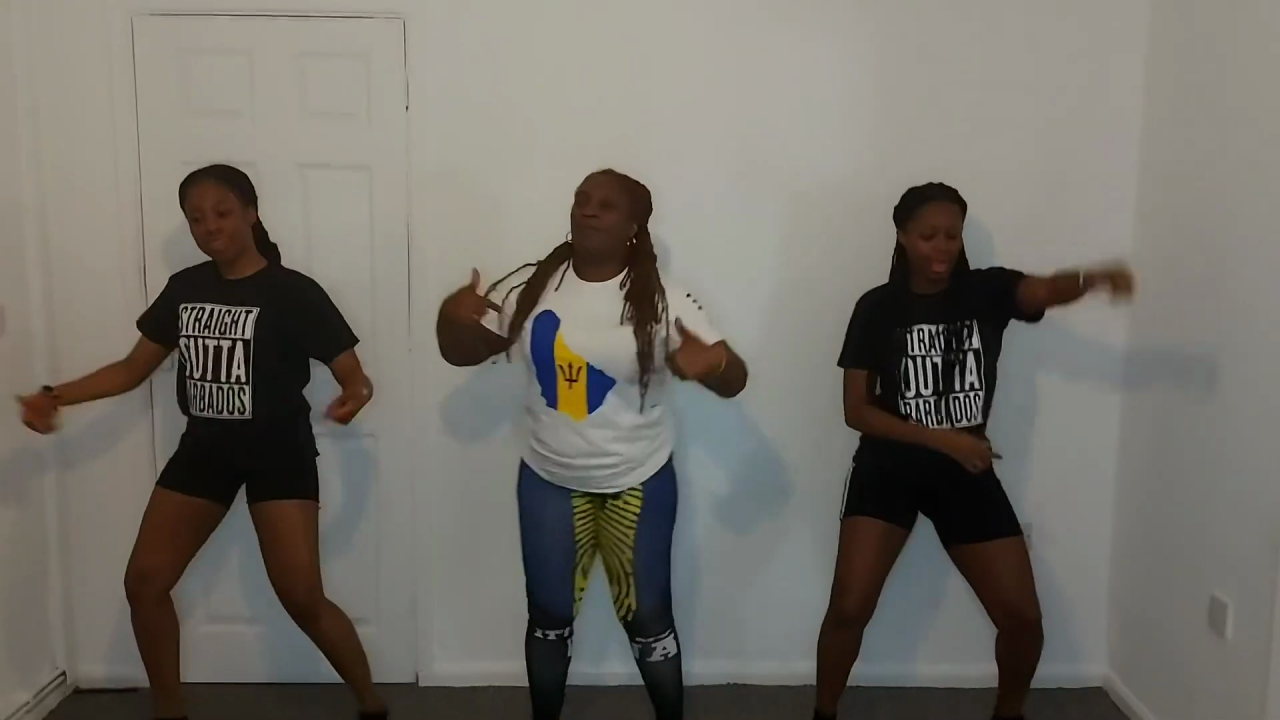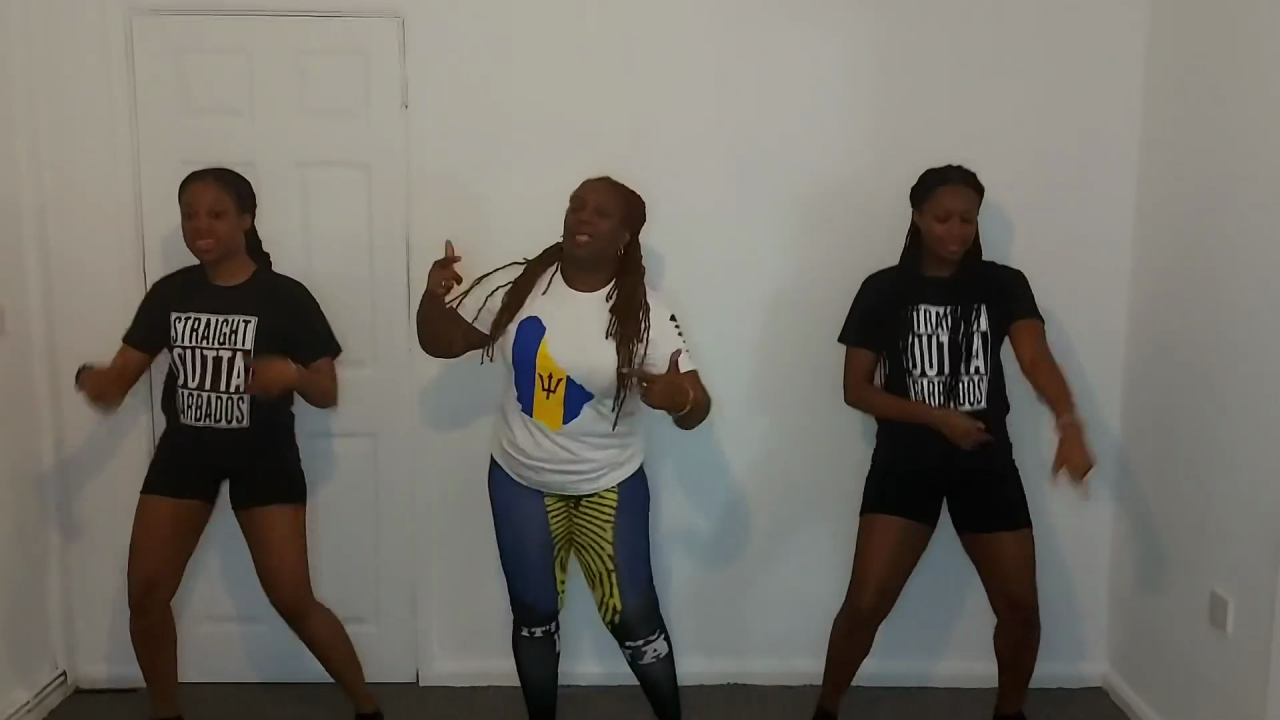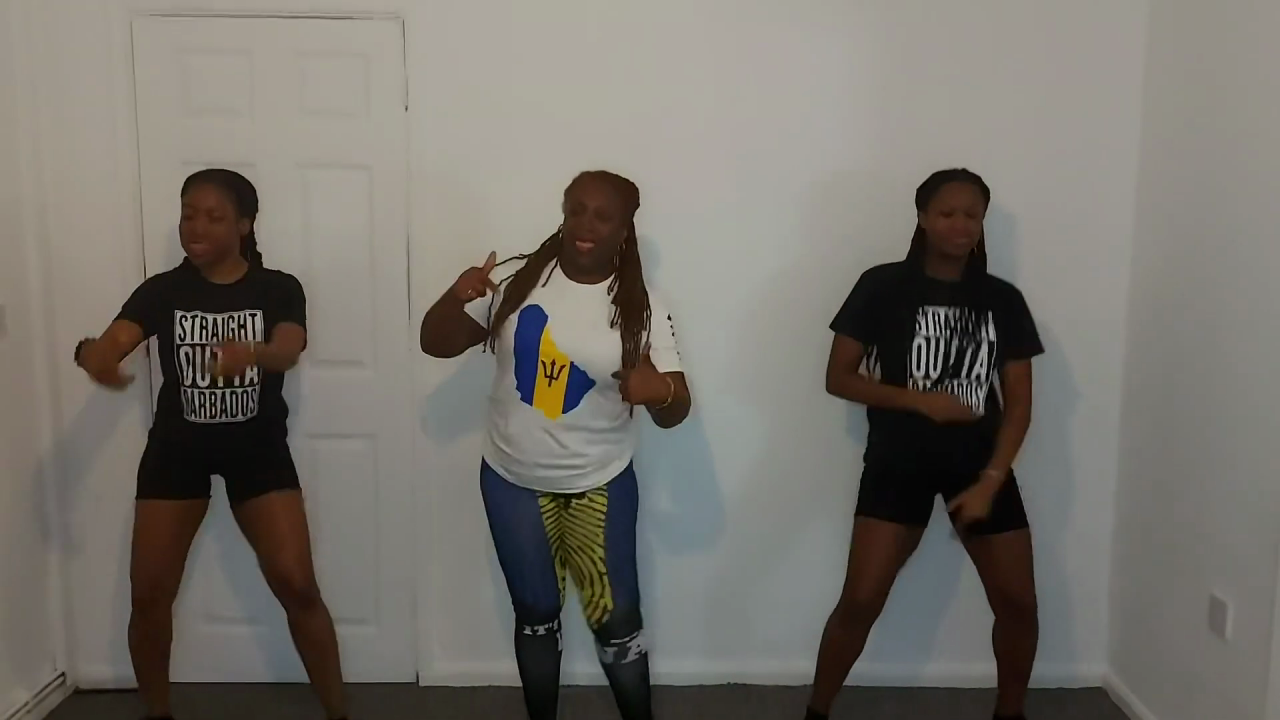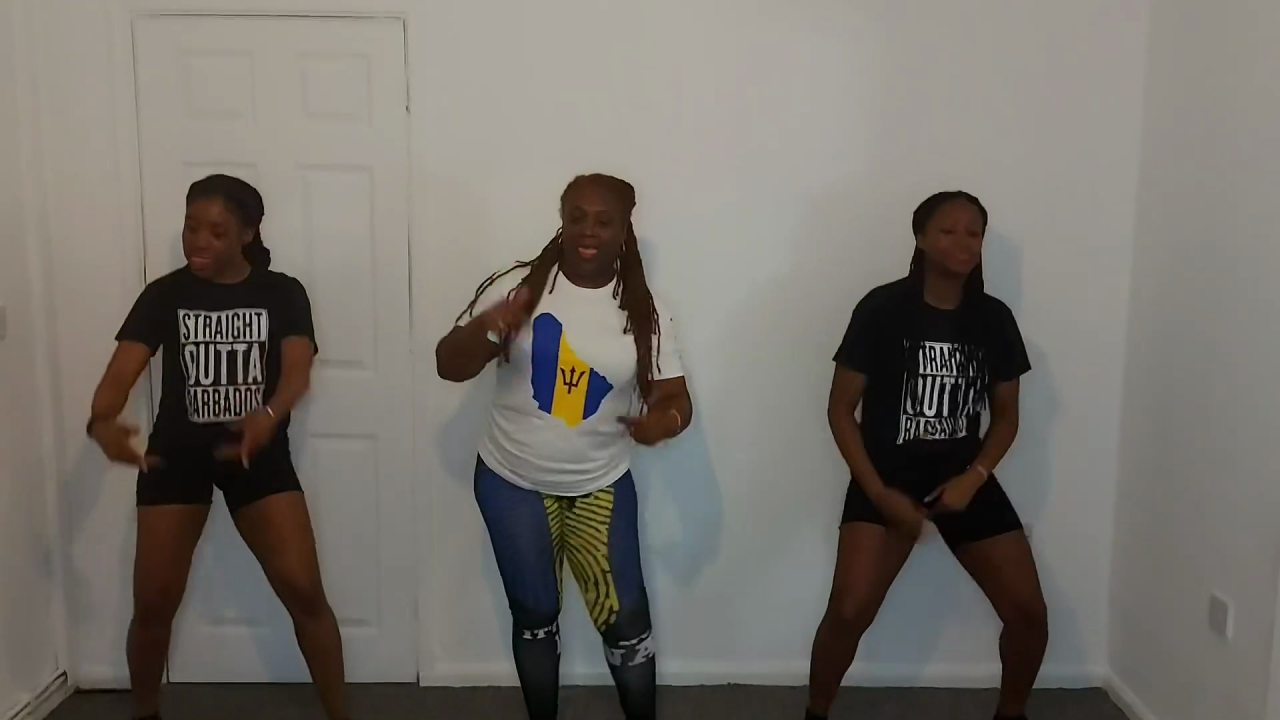
dt=0.2s
person 1, frame 1
left shoulder: (295, 293)
right shoulder: (184, 288)
left elbow: (354, 375)
right elbow: (133, 368)
left wrist: (355, 396)
right wrist: (52, 396)
left hip: (279, 453)
right hip: (203, 451)
left knee: (303, 599)
right knee: (143, 583)
person 1, frame 2
left shoulder: (286, 297)
right shoulder: (168, 294)
left elbow: (326, 391)
right elbow: (121, 375)
left wrist: (293, 375)
right wrist: (91, 378)
left hip: (265, 455)
right hip: (184, 454)
left knee: (293, 600)
right knee: (146, 590)
person 1, frame 3
left shoulder: (279, 289)
right shoulder: (162, 291)
left elbow: (286, 353)
right elbow: (109, 346)
left wrist: (249, 353)
right wrist: (92, 353)
left hip: (258, 448)
right hip: (177, 450)
left knee: (297, 586)
right knee: (149, 593)
person 1, frame 4
left shoulder: (282, 293)
right shoulder: (165, 294)
left elbow: (297, 371)
right elbow: (121, 372)
left wrist: (268, 418)
right wrist: (103, 423)
left hip: (258, 454)
right hip: (177, 456)
left knee: (304, 590)
right knee: (153, 603)
person 2, frame 1
left shoulder: (660, 299)
right shoulder: (529, 286)
left elbow: (732, 381)
right elbow: (462, 352)
left wrist: (715, 363)
right wrist: (450, 317)
left hip: (638, 483)
right hip: (548, 481)
left knee: (646, 616)
right knee: (549, 615)
person 2, frame 2
left shoulder: (645, 312)
right shoulder: (514, 285)
left elbow: (694, 405)
right elbow: (442, 342)
left wrist: (682, 396)
right wrist: (433, 297)
left hip: (610, 487)
right hip: (520, 483)
left knee: (635, 617)
right knee: (534, 616)
person 2, frame 3
left shoulder: (642, 307)
right shoulder: (515, 280)
left elbow: (675, 409)
right elbow: (438, 343)
left wrist: (660, 392)
right wrist: (455, 298)
left hip: (600, 485)
right hip: (512, 481)
left knee: (617, 618)
right knee: (536, 613)
person 2, frame 4
left shoulder: (644, 310)
right shoulder: (519, 287)
left elbow: (677, 400)
right elbow: (450, 366)
left wrist: (667, 419)
right wrist: (484, 324)
left hip: (601, 487)
right hip: (512, 483)
left knee: (625, 619)
right knee: (535, 616)
person 3, frame 1
left shoulder: (990, 291)
right shoulder: (876, 308)
left elbow: (1049, 289)
right elbow: (855, 409)
left wrist: (1092, 279)
right wrist: (941, 439)
left hip: (968, 475)
right hip: (887, 470)
left knee: (1022, 617)
right knee: (848, 608)
person 3, frame 2
left shoulder: (1001, 283)
right shoulder: (882, 290)
left elbow: (1036, 357)
right elbow: (856, 389)
left wrist: (1068, 422)
right wrist: (935, 416)
left hip: (985, 459)
right hip: (905, 459)
left knee: (1021, 607)
right knee: (865, 605)
person 3, frame 3
left shoulder: (1002, 298)
right shoulder: (883, 286)
left elbow: (1018, 398)
right elbow: (838, 377)
left wrist: (992, 479)
right wrist: (917, 399)
left hip: (978, 461)
right hip: (899, 459)
left knee: (1019, 605)
right knee: (861, 602)
person 3, frame 4
left shoulder: (994, 319)
right shoulder: (883, 309)
left elbow: (1007, 415)
right elbow: (841, 409)
left wrist: (972, 478)
right wrist: (880, 491)
left hip: (965, 476)
right hip: (888, 478)
left knee: (1029, 612)
right knee: (848, 613)
